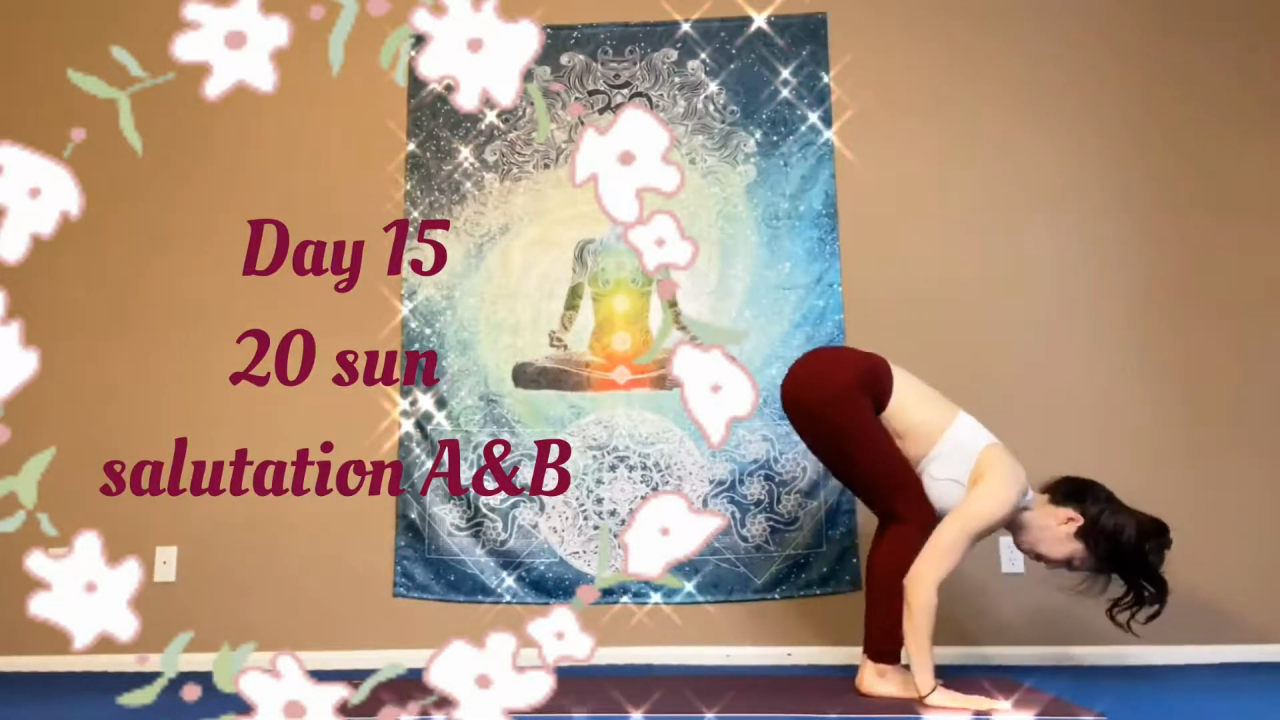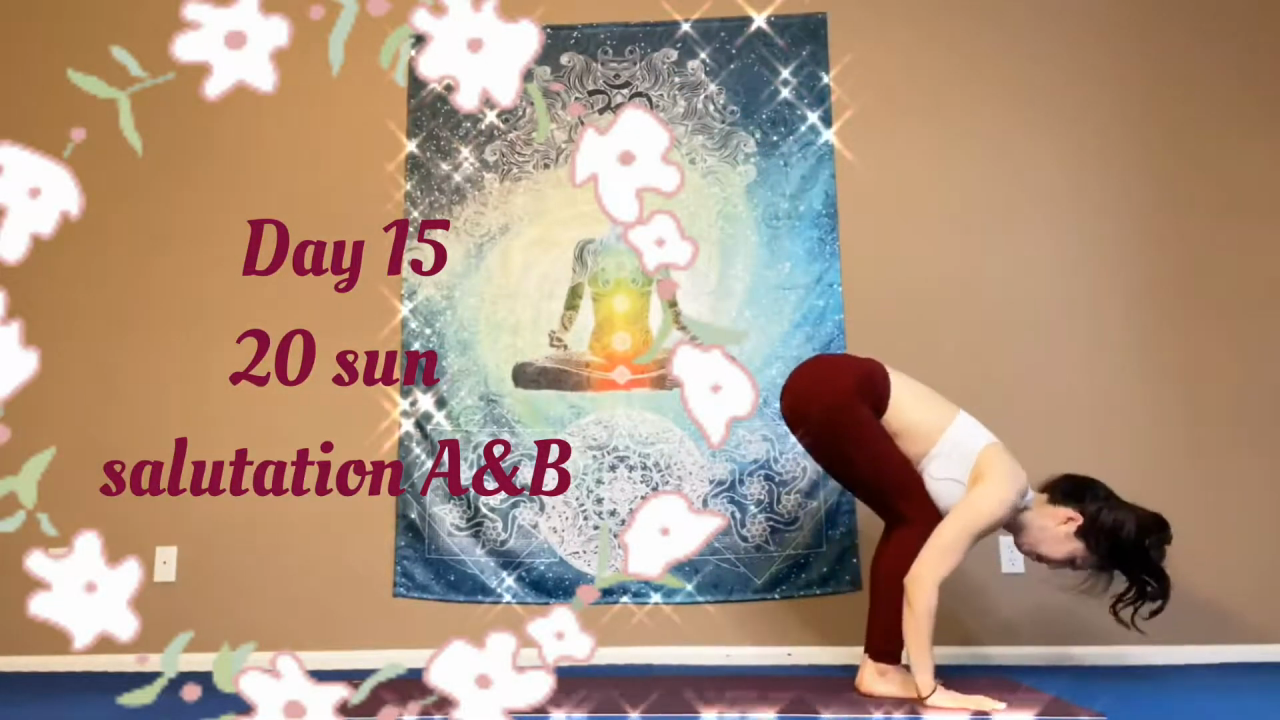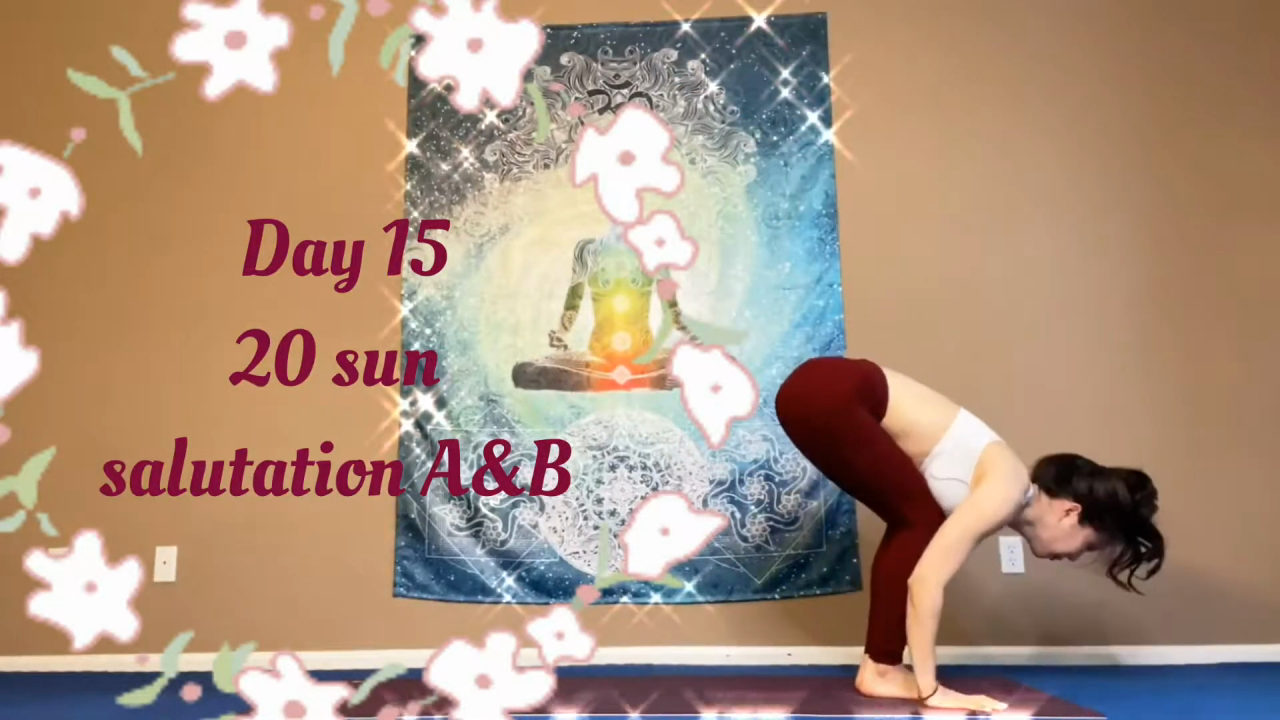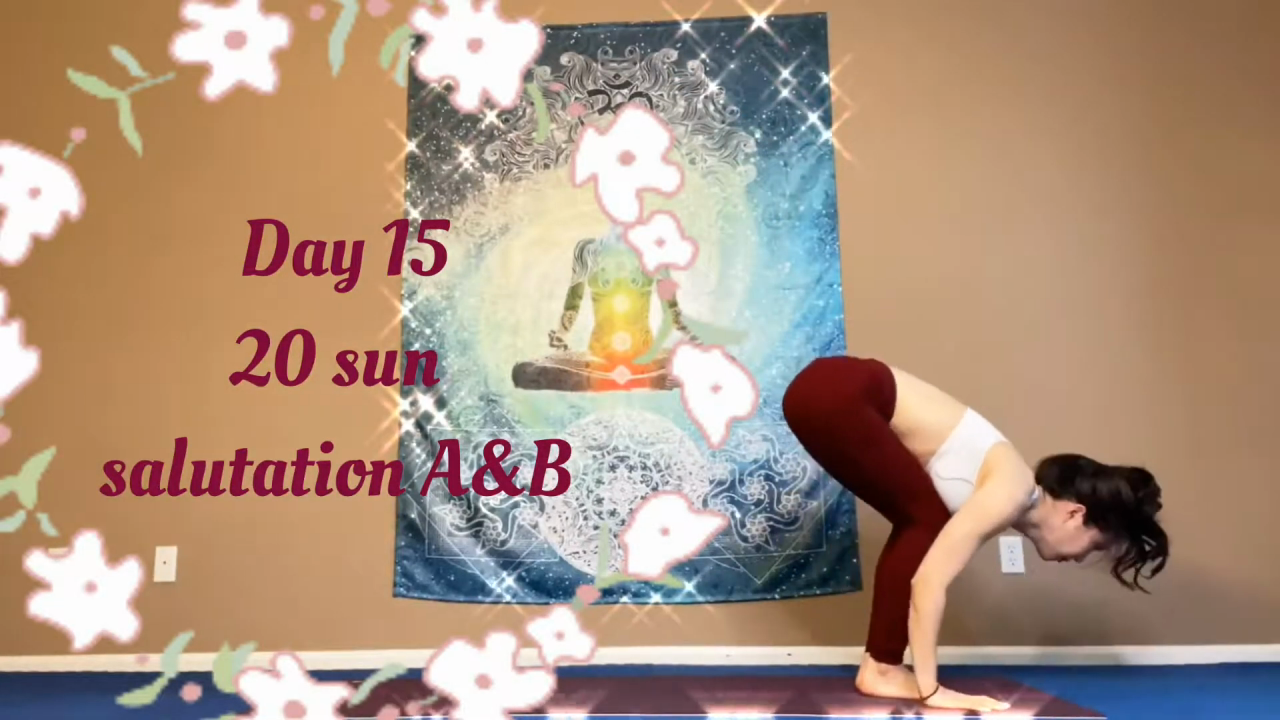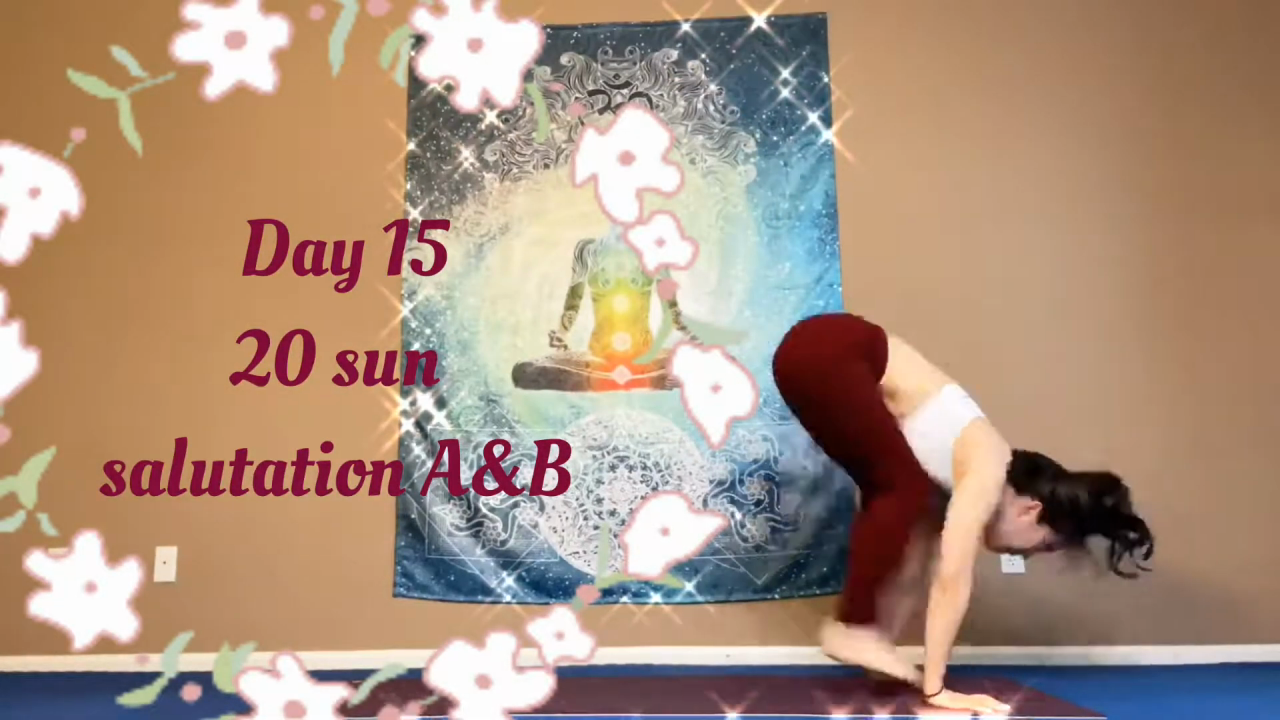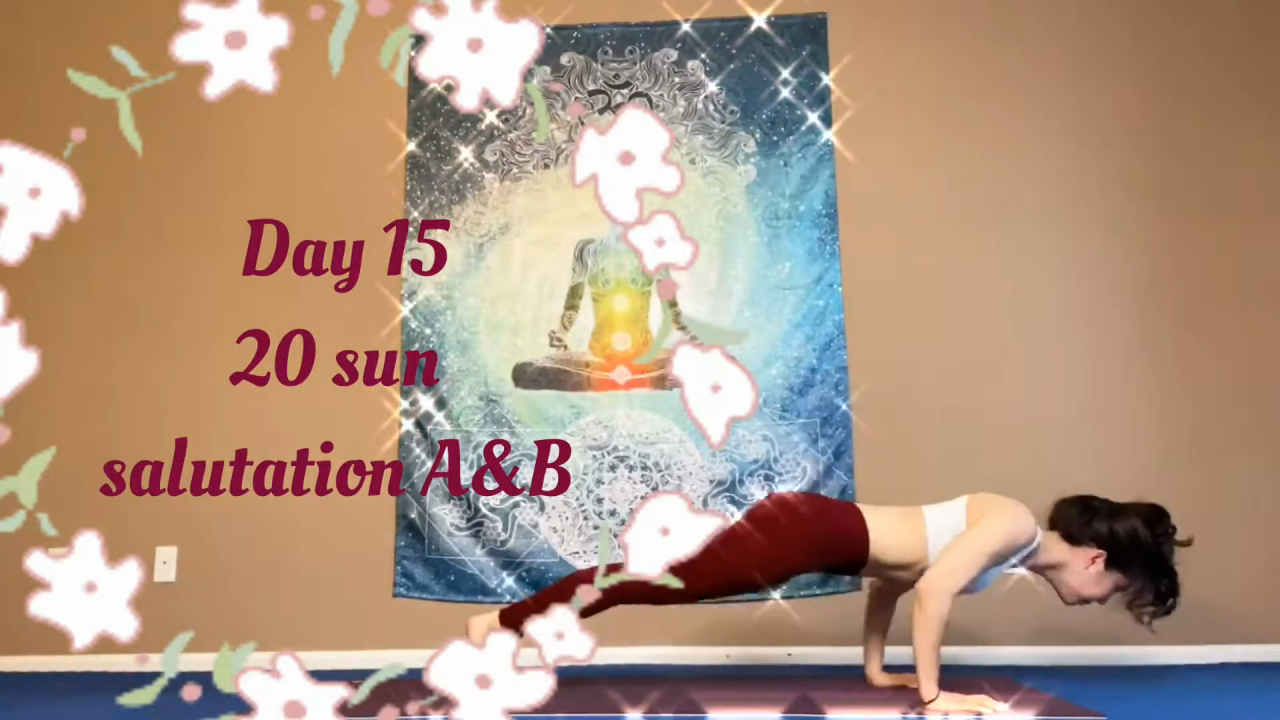
dt=0.1s
person 1, frame 1
left shoulder: (987, 494)
right shoulder: (1001, 490)
left elbow: (917, 572)
right elbow: (921, 579)
left wrist: (882, 651)
right wrist: (927, 686)
left hip: (843, 382)
right hip: (828, 381)
left knee: (906, 517)
right knee: (912, 516)
left ankle: (878, 665)
right ankle: (879, 669)
person 1, frame 2
left shoulder: (999, 490)
right shoulder: (1002, 491)
left elbow: (918, 577)
right elbow: (921, 578)
right wrist: (927, 686)
left hip: (838, 389)
right hip: (827, 389)
left knee: (912, 520)
right knee: (916, 518)
left ankle: (880, 663)
right ankle: (881, 667)
person 1, frame 3
left shoulder: (1002, 486)
right shoulder: (1005, 490)
left elbow: (921, 578)
right elbow: (925, 581)
right wrist: (929, 688)
left hip: (834, 392)
right hip: (825, 393)
left knee: (912, 521)
right knee: (920, 520)
left ankle: (880, 665)
right ankle: (880, 668)
person 1, frame 4
right shoulder: (1008, 492)
left elbow: (926, 570)
right elbow: (928, 580)
left wrist: (917, 673)
right wrist: (930, 687)
left hip: (842, 390)
right hip: (831, 394)
left knee: (920, 521)
right knee: (926, 518)
left ankle: (883, 662)
right ankle: (881, 665)
person 1, frame 5
left shoulder: (978, 476)
right shoulder: (987, 475)
left elbow: (920, 553)
right elbow: (952, 578)
left wrist: (890, 635)
right wrist: (933, 686)
right ankle: (853, 628)
person 1, frame 6
left shoulder: (1003, 524)
right shoulder: (1015, 525)
left elbow: (903, 567)
right elbow: (935, 592)
left hip: (813, 525)
right hip: (809, 529)
left knee: (675, 580)
right knee: (676, 581)
right ankle: (507, 619)
person 2, frame 1
right shoulder: (588, 250)
left elbow: (670, 304)
right elbow: (572, 304)
right wrist: (560, 335)
left hip: (646, 358)
right hip: (598, 359)
right knee: (525, 372)
person 2, frame 2
right shoulder: (588, 250)
left elbow: (670, 303)
right elbow: (572, 304)
right wrist: (560, 336)
left hip: (645, 358)
right hip: (599, 359)
right knee: (525, 372)
person 2, frame 3
right shoulder: (588, 250)
left elbow: (669, 303)
right elbow: (572, 304)
right wrist: (560, 335)
left hip: (645, 358)
right hip: (598, 359)
right knee: (525, 373)
person 2, frame 4
right shoulder: (588, 250)
left elbow: (670, 303)
right elbow: (572, 303)
right wrist: (559, 337)
left hip: (645, 358)
right hip: (598, 359)
right knee: (523, 372)
person 2, frame 5
right shoulder: (588, 250)
left elbow: (670, 303)
right elbow: (572, 304)
right wrist: (560, 336)
left hip: (645, 358)
right hip: (598, 359)
right knee: (524, 372)
person 2, frame 6
right shoulder: (588, 250)
left elbow: (669, 302)
right elbow: (572, 303)
right wrist: (560, 336)
left hip: (645, 358)
right hip: (598, 357)
right knee: (524, 372)
